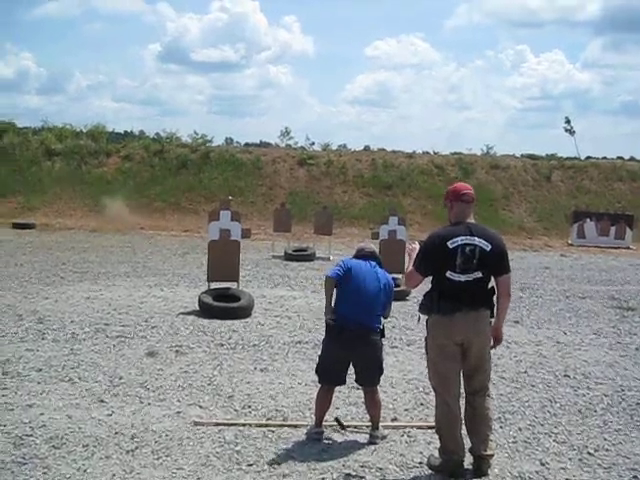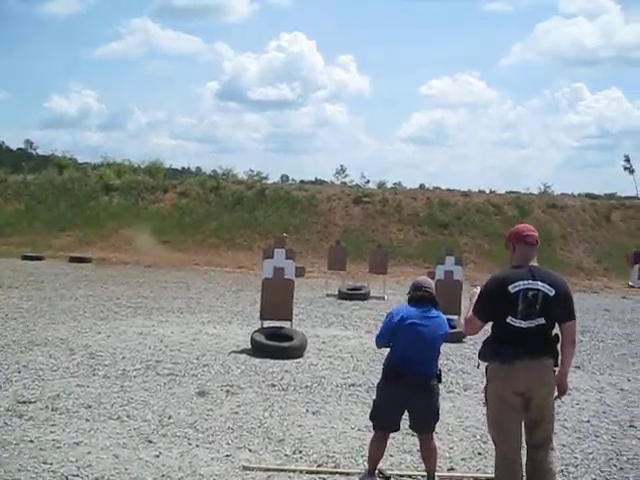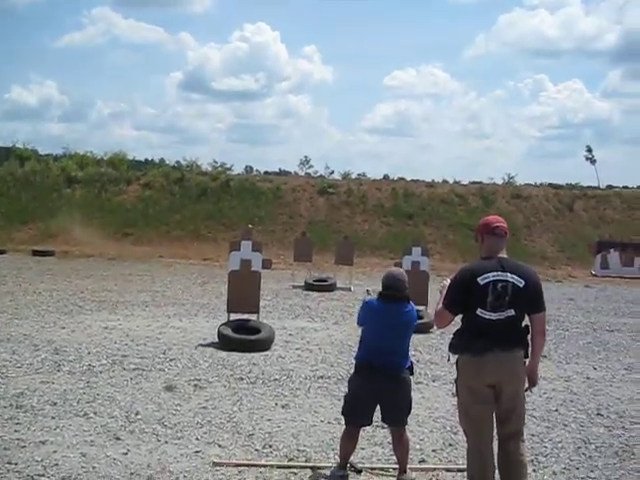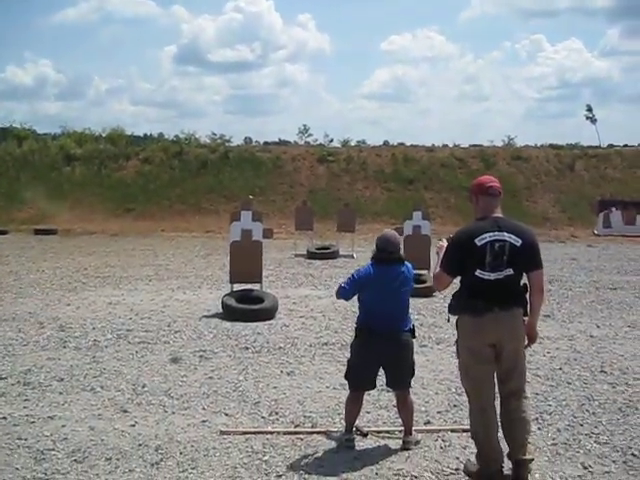
dt=0.7s
person 1, frame 1
left shoulder: (438, 238)
right shoulder: (493, 240)
left elbow: (411, 281)
right elbow: (504, 290)
left wrist: (413, 255)
right wrist: (498, 324)
left hip: (444, 322)
right hip: (479, 321)
left knee: (446, 394)
right knee: (479, 392)
right ankle: (482, 456)
person 1, frame 2
left shoulder: (498, 283)
right shoulder: (558, 285)
left elbow: (471, 328)
right elbow: (570, 338)
left wrist: (475, 299)
right wrist: (563, 374)
left hip: (504, 370)
right hip: (542, 370)
left knee: (507, 447)
right knee: (542, 446)
person 1, frame 3
left shoulder: (468, 274)
right shoulder: (527, 276)
left elbow: (441, 321)
right elbow: (539, 329)
left wrist: (445, 291)
right wrist: (533, 365)
left hip: (474, 362)
right hip: (512, 362)
left knee: (478, 438)
right knee: (513, 437)
person 1, frame 4
left shoulder: (465, 236)
right shoulder: (524, 235)
left elbow: (440, 283)
right elbow: (538, 287)
left wrist: (442, 252)
right wrist: (532, 322)
left hip: (475, 323)
right hip: (512, 321)
left knee: (481, 398)
right knee: (515, 395)
person 2, frame 1
left shoulder: (349, 264)
right shoulder: (386, 278)
left elbow: (330, 278)
right elbow: (386, 313)
left wrist: (328, 307)
left hip: (339, 334)
right hip: (369, 337)
left knee: (327, 384)
right knee: (370, 387)
left ankle: (317, 427)
right ankle: (375, 431)
person 2, frame 2
left shoulder: (400, 313)
right shoulder: (442, 322)
left elbow: (380, 342)
right elbow: (434, 348)
left hip: (394, 381)
right hip: (426, 384)
left knee: (382, 431)
right knee: (426, 435)
person 2, frame 3
left shoulder: (371, 305)
right shoulder: (411, 311)
left hip: (366, 374)
right hip: (398, 376)
left knee: (352, 425)
right knee: (398, 429)
person 2, frame 4
left shoulder: (365, 273)
right shoulder: (407, 271)
left elbow: (341, 294)
left hip: (368, 339)
right hip: (399, 339)
left knee: (357, 390)
right knee: (403, 392)
left ankle: (348, 434)
right ankle: (408, 436)
